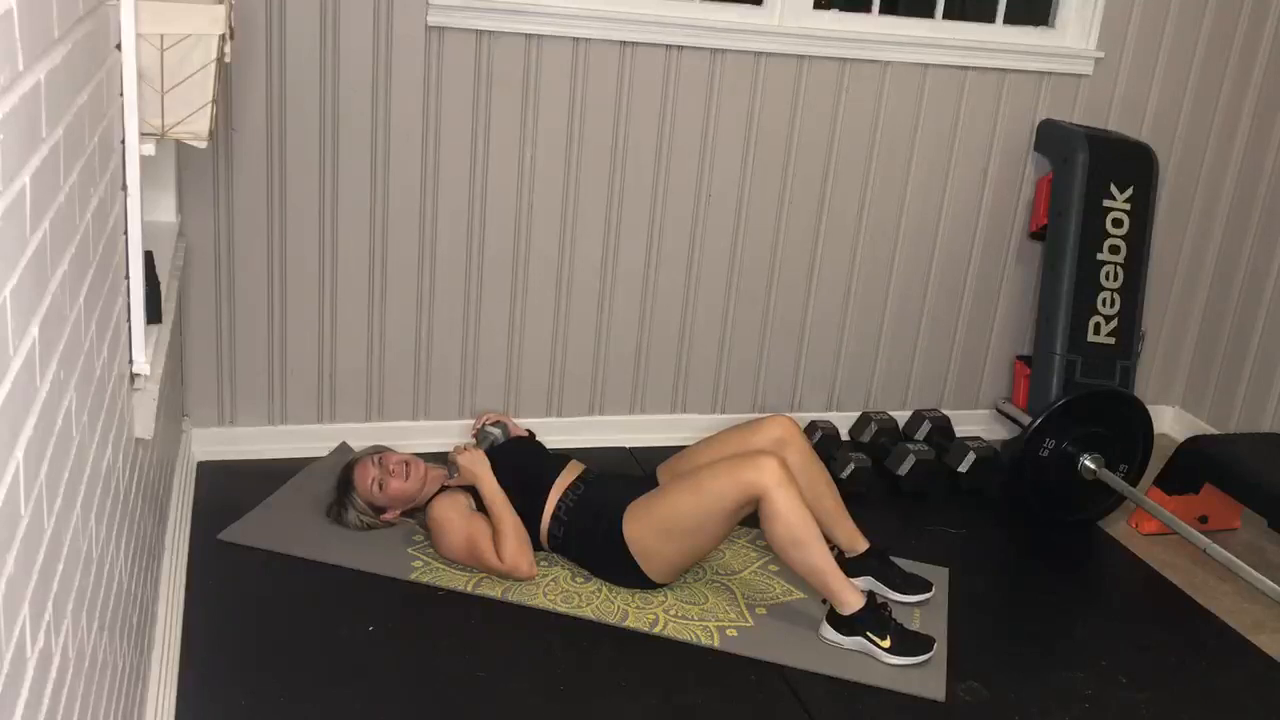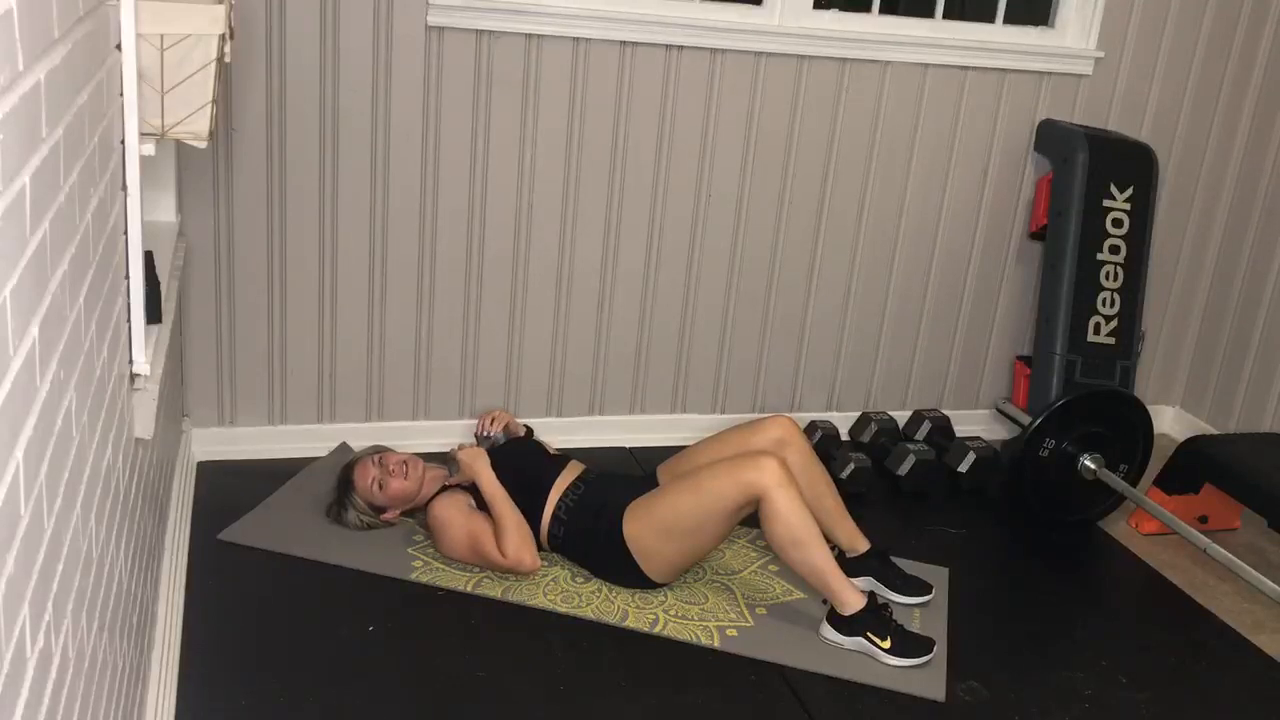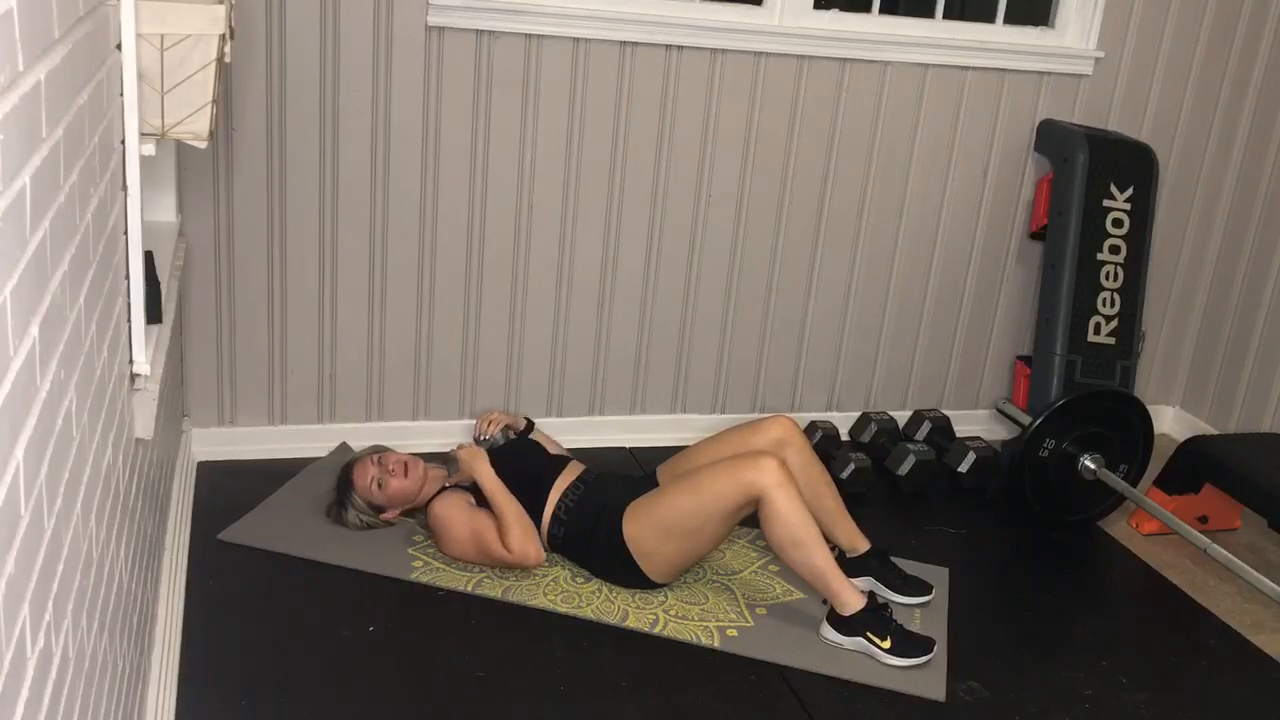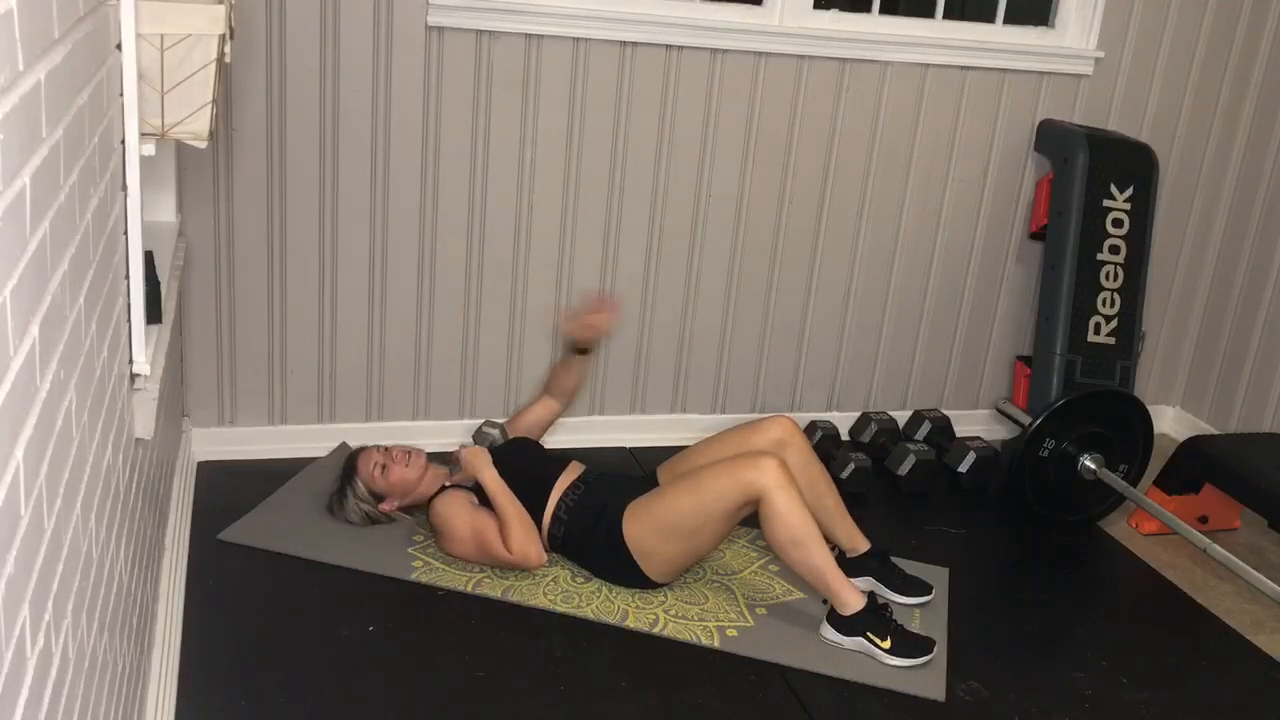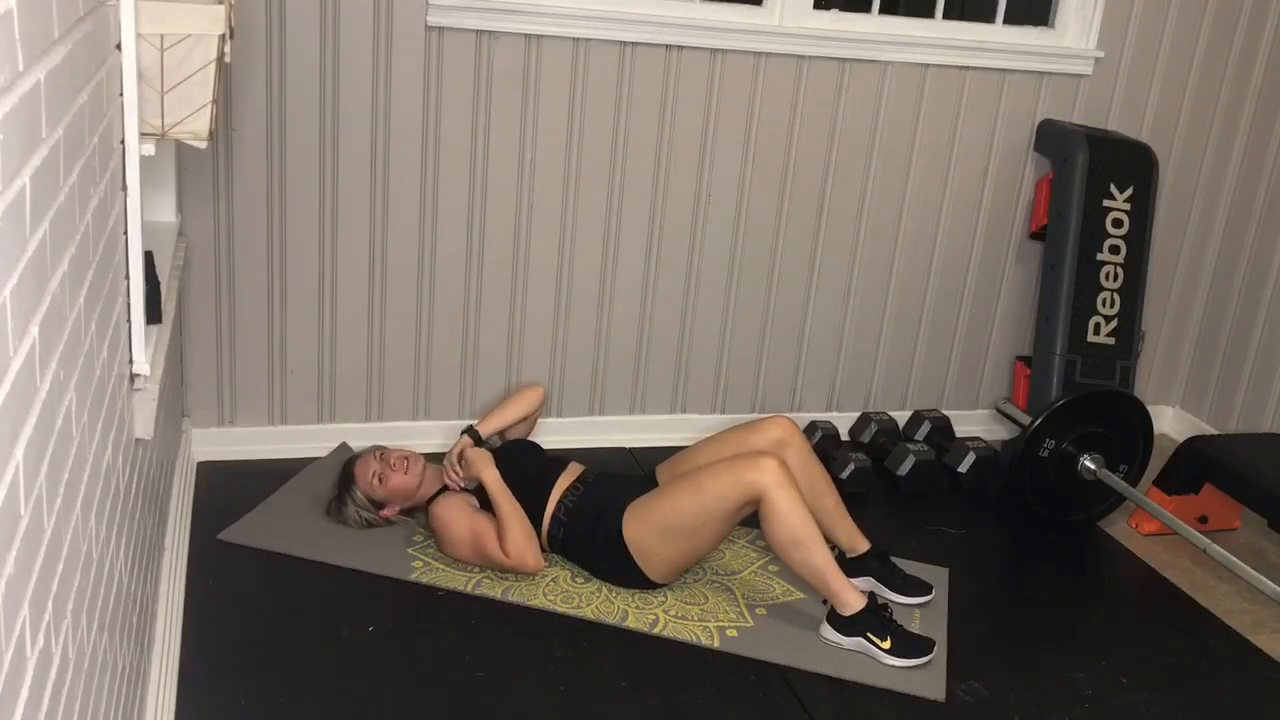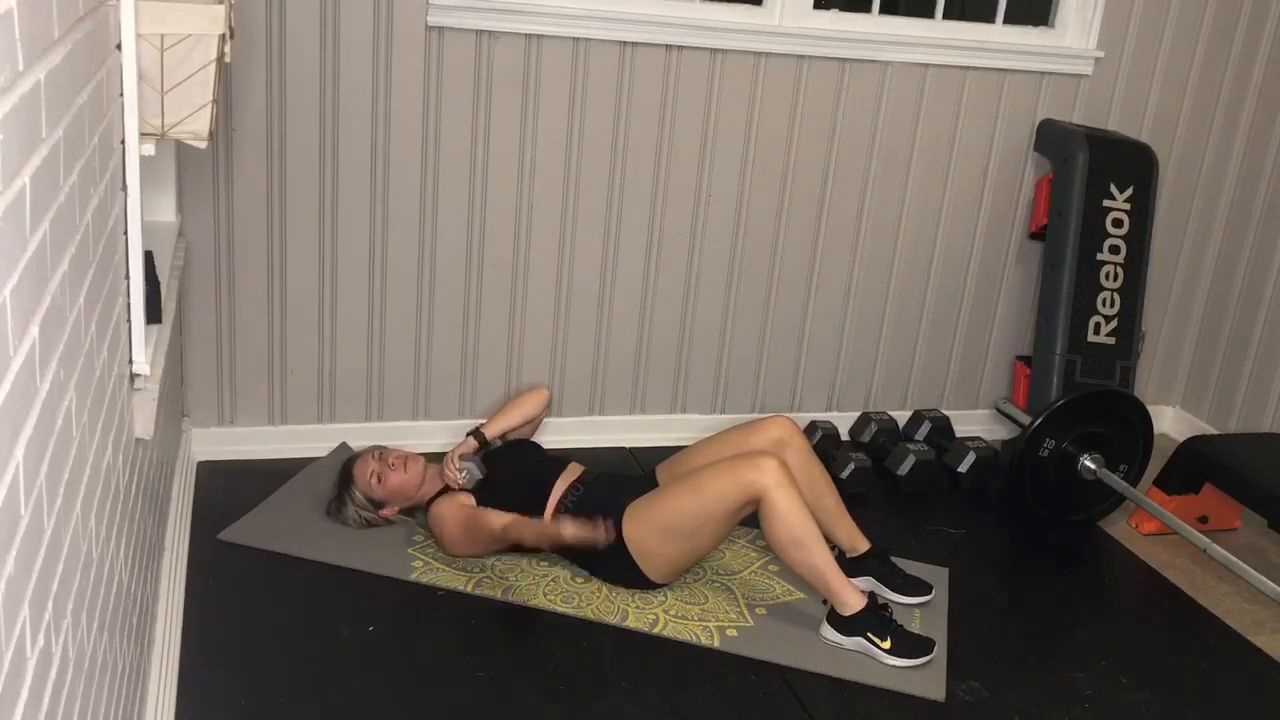
dt=0.7s
person 1, frame 1
left shoulder: (460, 473)
right shoulder: (445, 515)
right elbow: (520, 564)
left wrist: (516, 434)
right wrist: (485, 478)
left hip: (629, 490)
right hip: (619, 540)
left knee: (781, 430)
right knee: (765, 472)
left ankle: (858, 558)
right ankle: (851, 613)
person 1, frame 2
left shoulder: (460, 471)
right shoulder: (445, 515)
right elbow: (522, 558)
left wrist: (517, 431)
right wrist: (484, 474)
left hip: (633, 490)
right hip: (619, 541)
left knee: (781, 432)
right knee: (765, 474)
left ankle: (859, 560)
right ankle: (851, 615)
person 1, frame 3
left shoulder: (463, 473)
right shoulder: (446, 513)
left elbow: (558, 462)
right elbow: (527, 550)
left wrist: (520, 426)
right wrist: (484, 473)
left hip: (634, 489)
right hip: (619, 540)
left knee: (781, 431)
right knee: (765, 473)
left ankle: (861, 560)
right ankle: (852, 614)
person 1, frame 4
left shoulder: (489, 452)
right shoulder: (449, 517)
left elbow: (560, 398)
right elbow: (529, 553)
left wrist: (580, 345)
right wrist: (486, 474)
left hip: (643, 489)
right hip: (622, 542)
left knee: (782, 432)
right knee: (766, 475)
left ankle: (862, 559)
right ankle: (850, 615)
person 1, frame 5
left shoulder: (474, 455)
right shoulder: (447, 514)
left elbow: (533, 393)
right elbow: (526, 558)
left wrist: (473, 436)
right wrist: (488, 476)
left hip: (637, 489)
right hip: (620, 541)
left knee: (780, 431)
right knee: (764, 472)
left ankle: (861, 560)
right ankle: (852, 616)
person 1, frame 6
left shoulder: (471, 463)
right shoulder: (447, 516)
left elbow: (540, 397)
right elbow: (509, 526)
left wrist: (474, 438)
right wrist: (560, 531)
left hip: (637, 491)
right hip: (622, 543)
left knee: (779, 433)
right knee: (764, 475)
left ankle: (860, 561)
right ankle: (852, 618)
